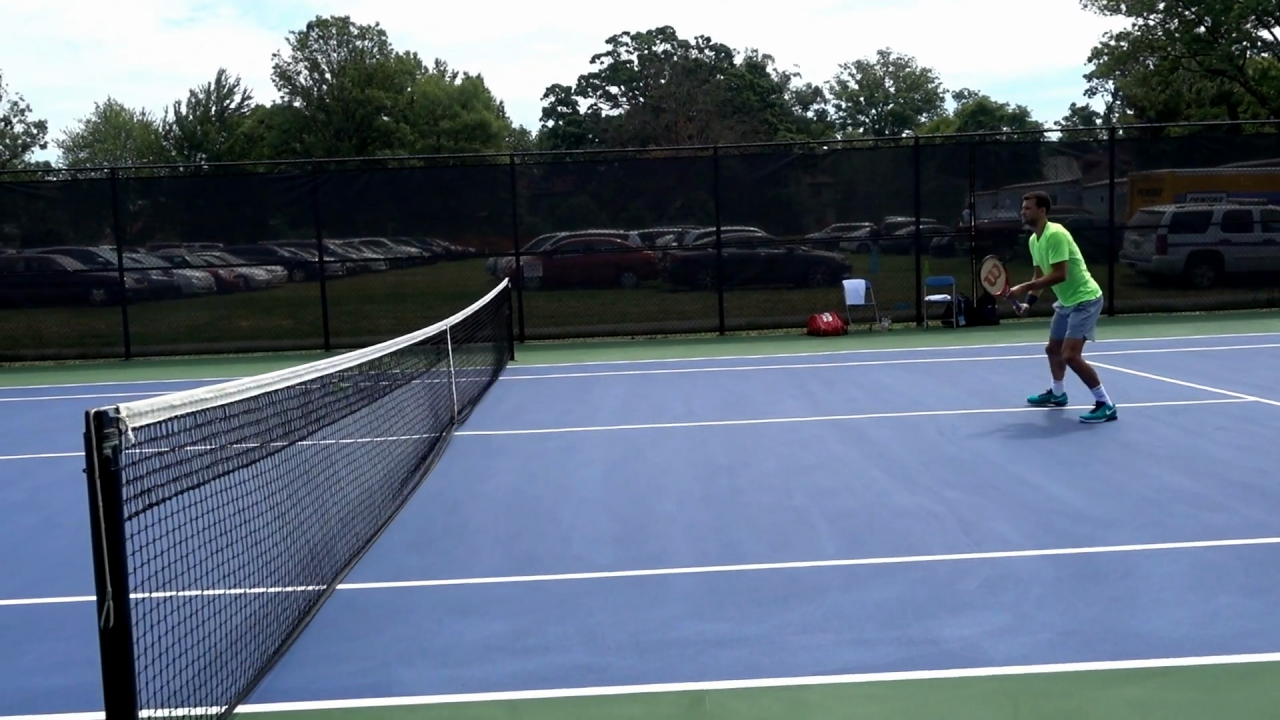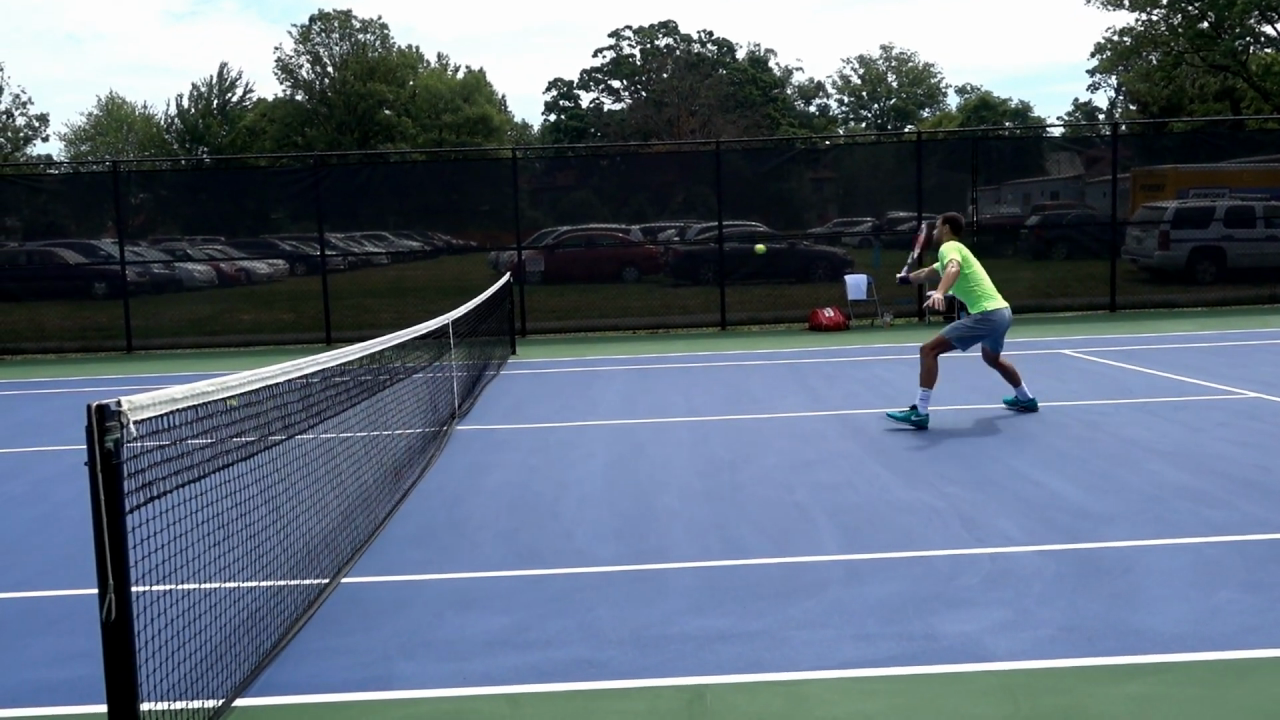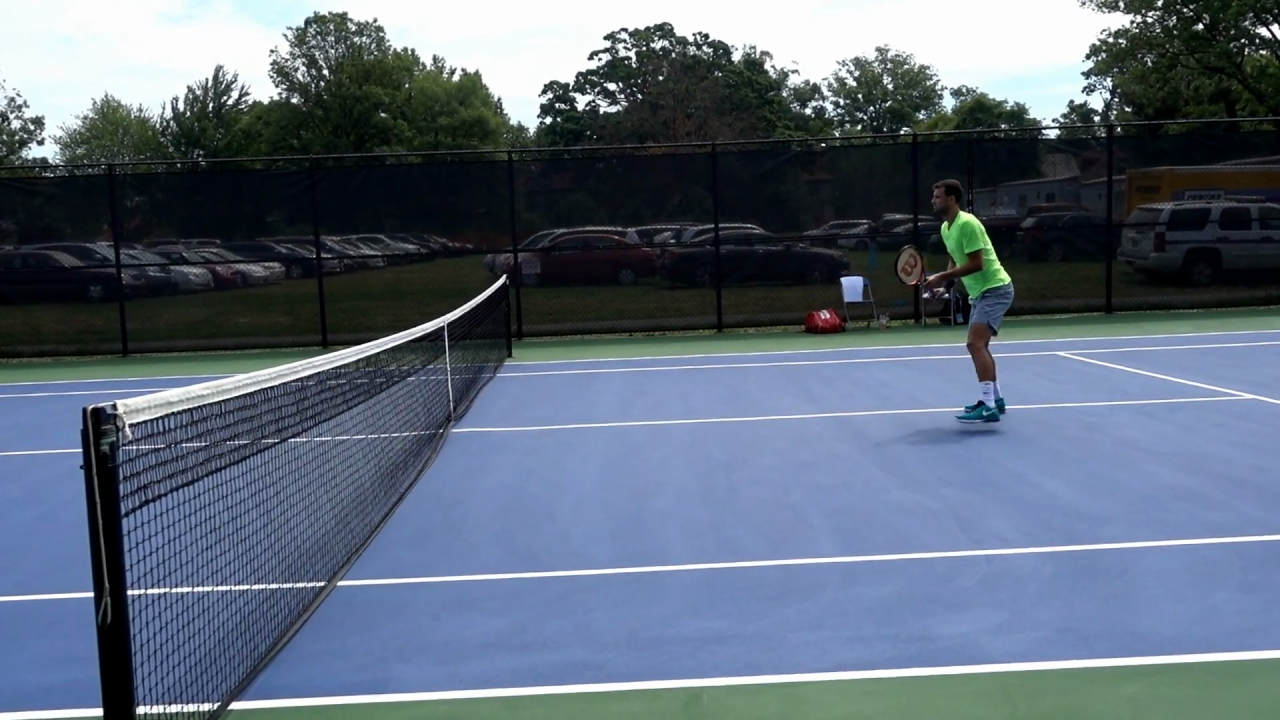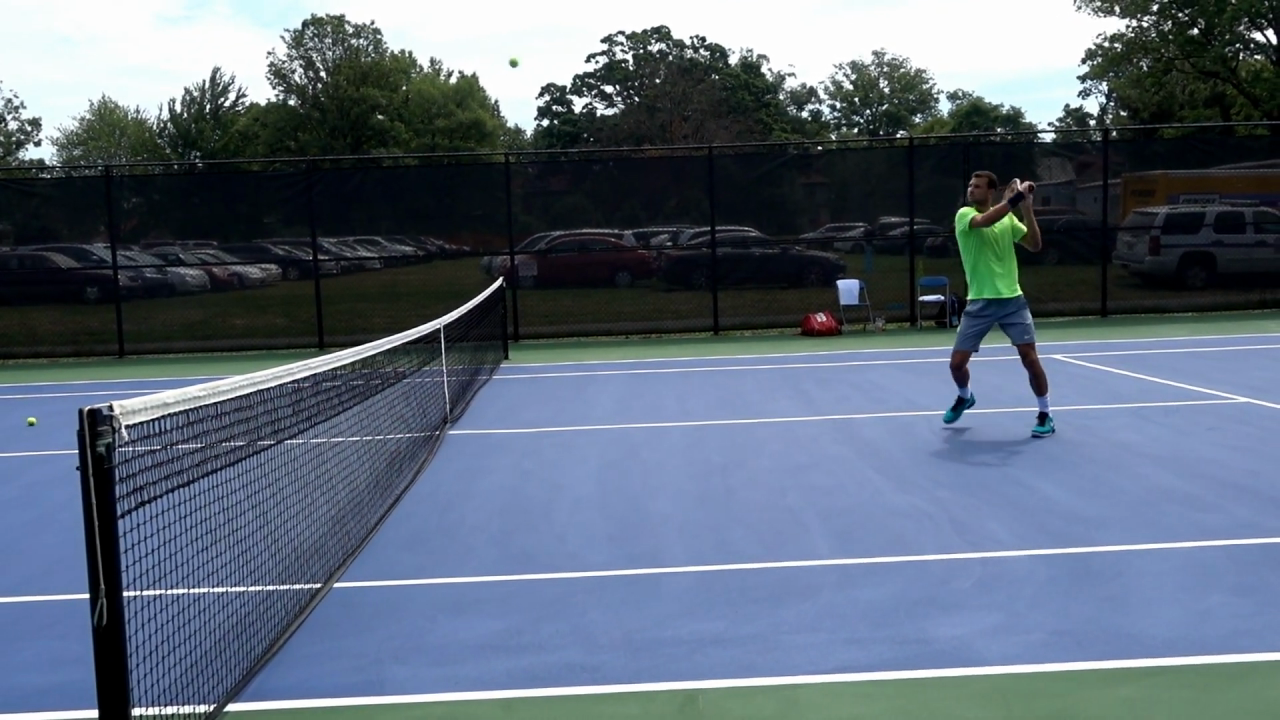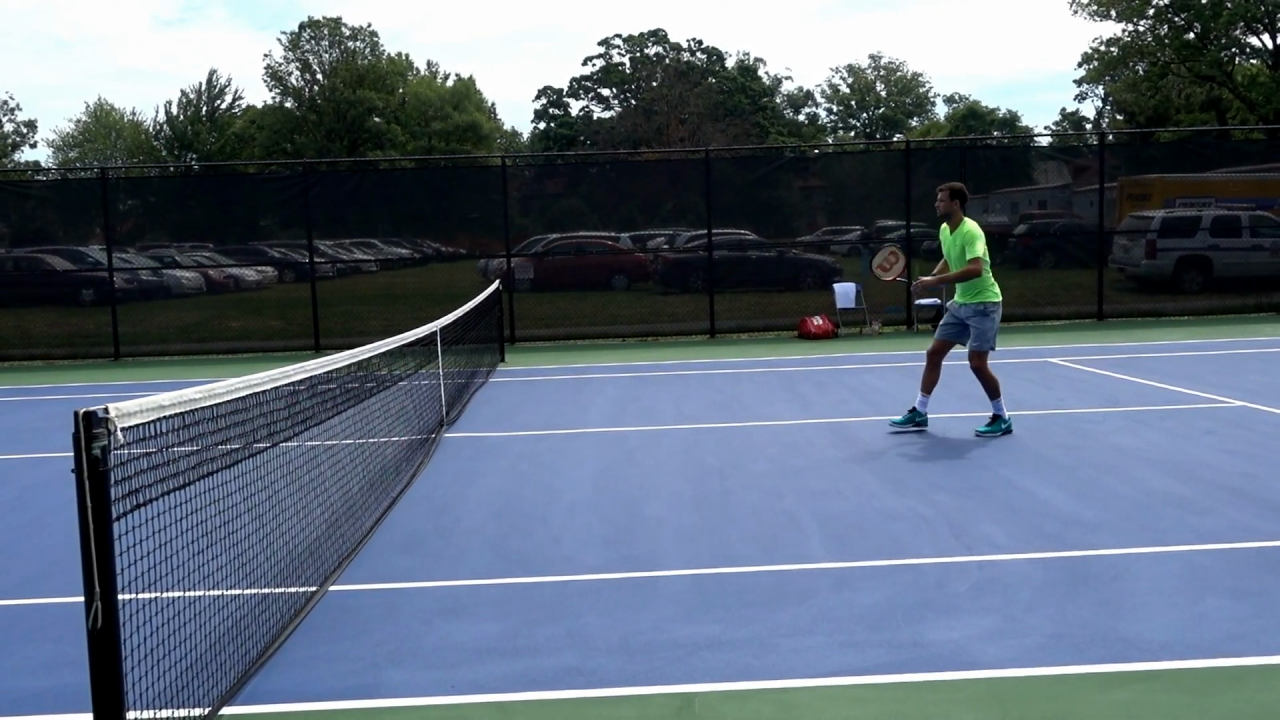
dt=1s
person 1, frame 1
left shoulder: (1055, 234)
right shoulder: (1033, 240)
left elbow: (1059, 275)
right elbow: (1039, 275)
left wrist: (1023, 288)
right wrist: (1029, 301)
left hip: (1085, 300)
right hip: (1066, 302)
left knee: (1070, 355)
right knee: (1053, 350)
left ankle: (1106, 405)
right ankle: (1057, 393)
person 1, frame 2
left shoulder: (948, 247)
right shoulder: (953, 251)
left elbow: (953, 270)
right elbow: (927, 273)
left wrist: (939, 293)
right wrist: (905, 278)
left hip: (987, 315)
right hip: (1001, 313)
left knee: (928, 350)
right knee: (991, 357)
left ankle: (920, 412)
right ankle: (1026, 399)
person 1, frame 3
left shoulder: (967, 223)
right shoulder: (945, 228)
left elbow: (976, 264)
left wrist: (943, 277)
right wrist: (942, 281)
left hip: (995, 289)
right hip: (979, 293)
left knee: (975, 342)
right knee: (977, 344)
left ankle: (987, 406)
right ankle: (994, 398)
person 1, frame 4
left shoulder: (1008, 217)
right shoulder: (964, 215)
left elbow: (1035, 246)
right elbow: (984, 222)
left wrist: (1027, 209)
right wrist: (1013, 198)
left hip: (1012, 300)
right hip: (979, 303)
left knee: (1030, 358)
right knee: (957, 363)
left ankle: (1045, 415)
right ankle: (964, 396)
person 1, frame 5
left shoulder: (971, 231)
right shoulder: (945, 230)
left elbow: (976, 270)
left wrist: (936, 281)
right wrist: (931, 278)
left hip: (984, 304)
right hip: (961, 304)
left knee: (977, 363)
right knee: (933, 353)
left ankle: (1001, 418)
right ankle: (919, 413)
